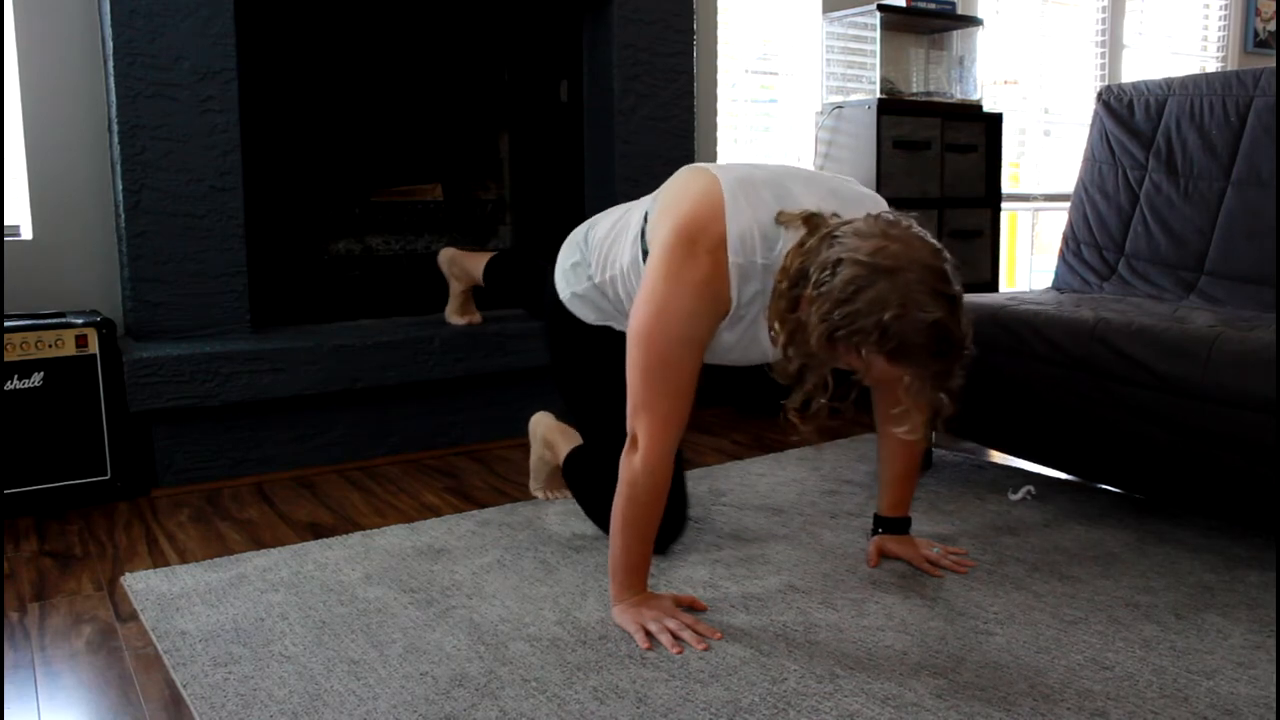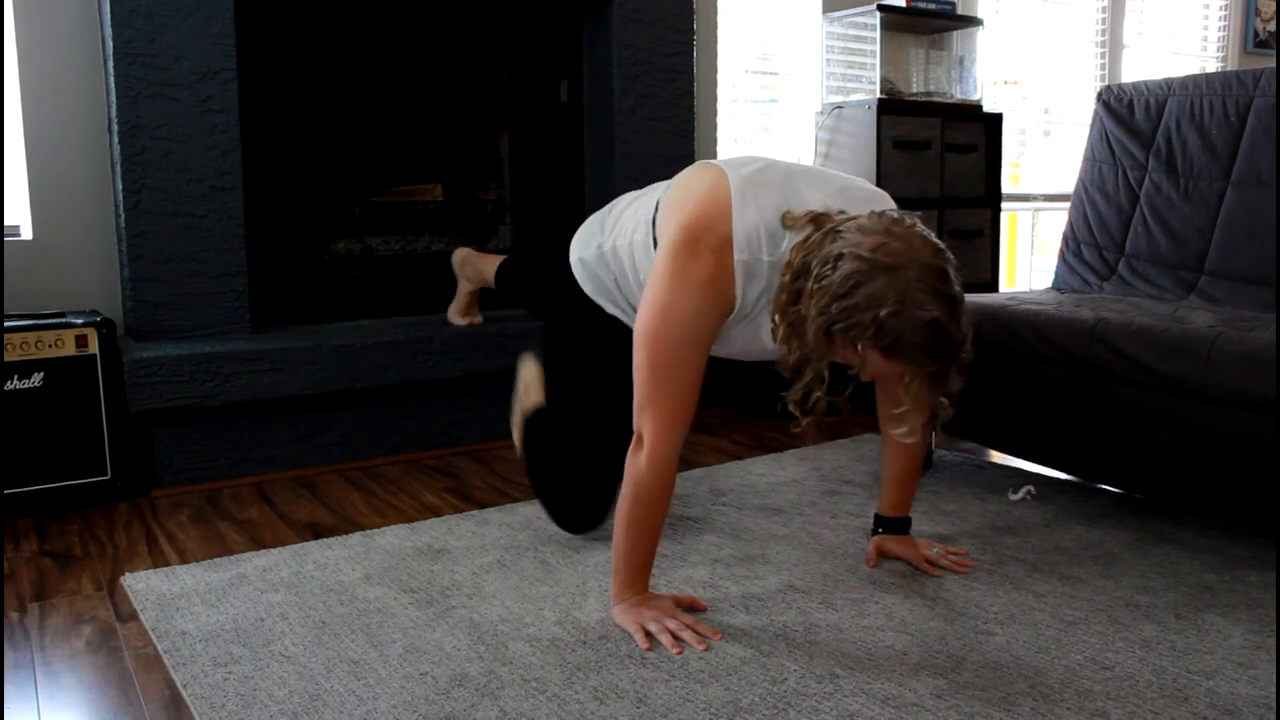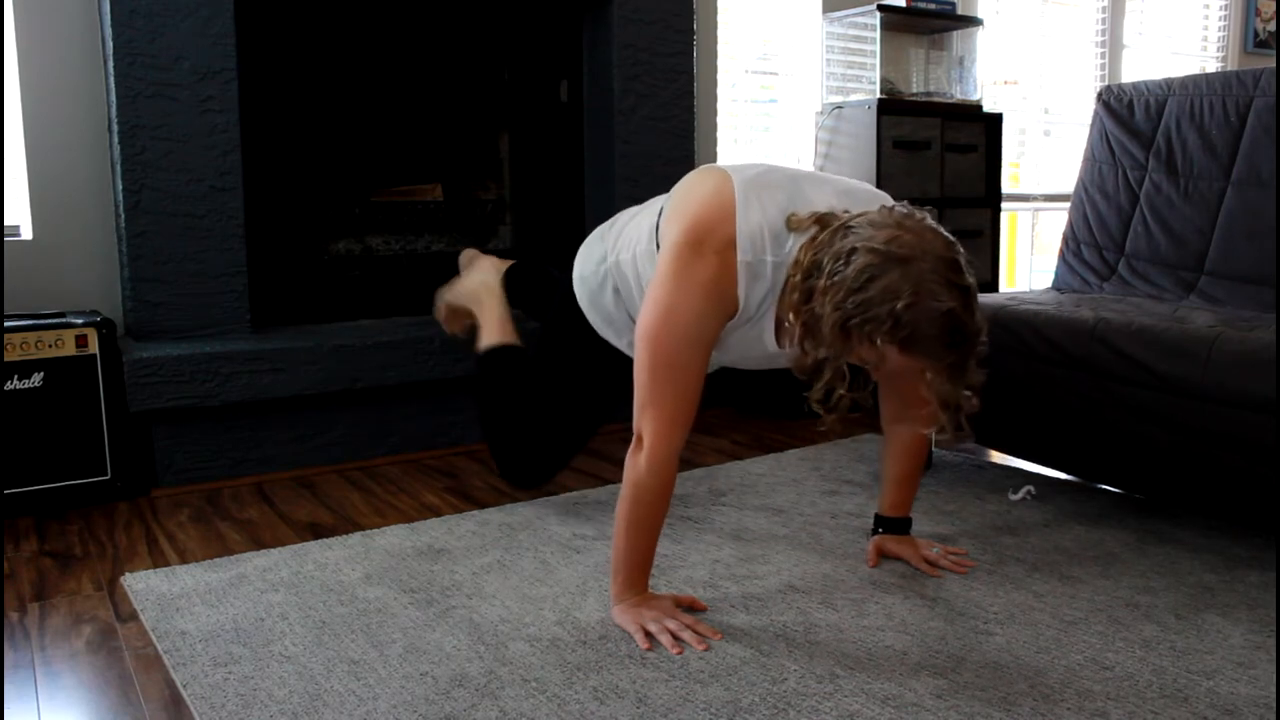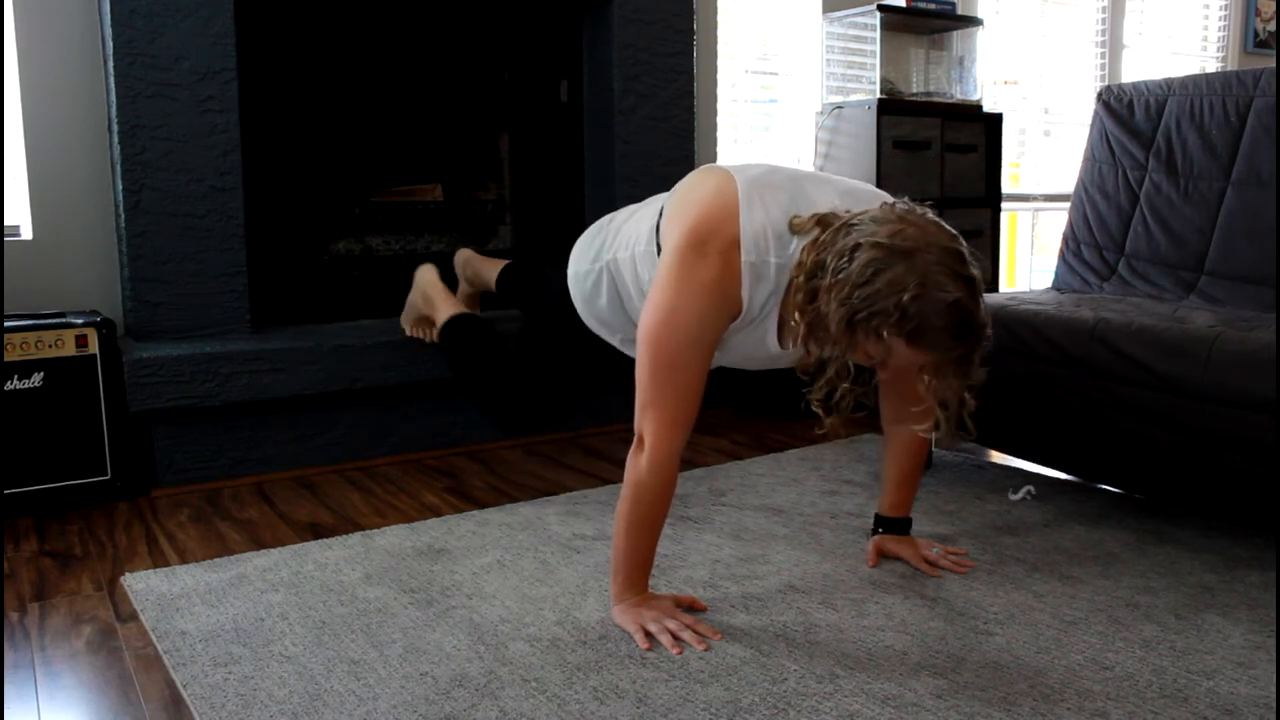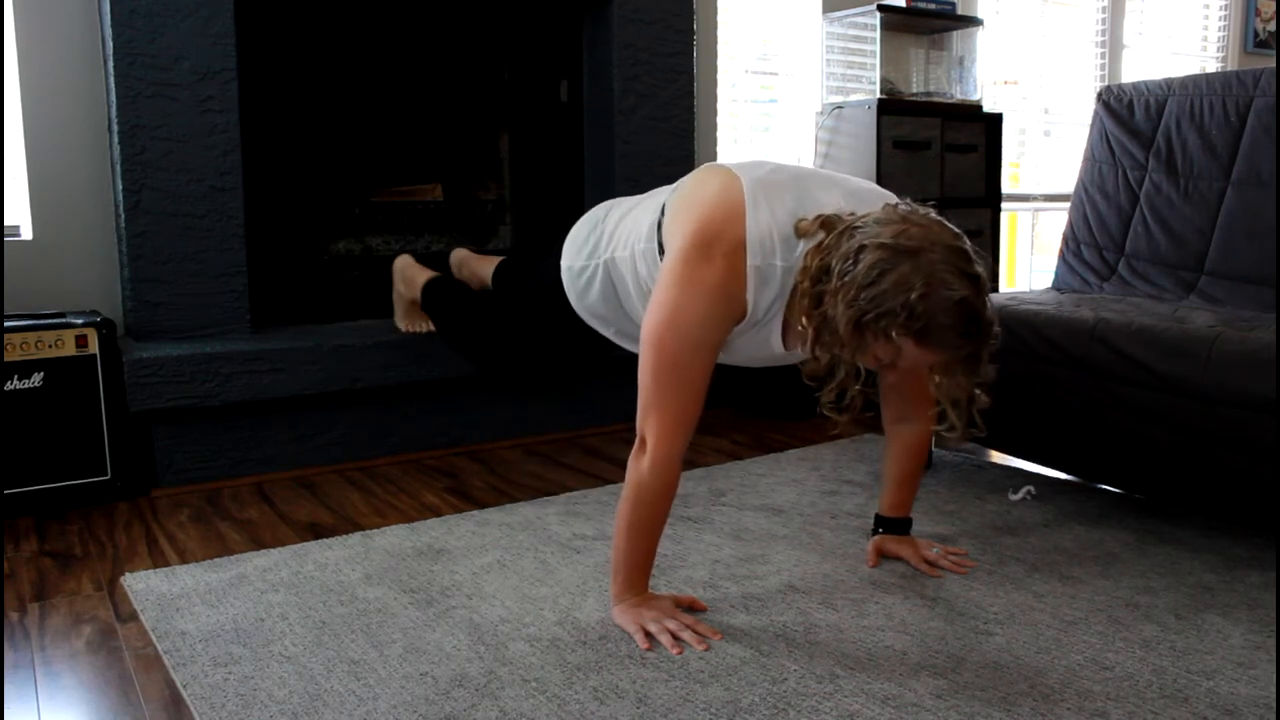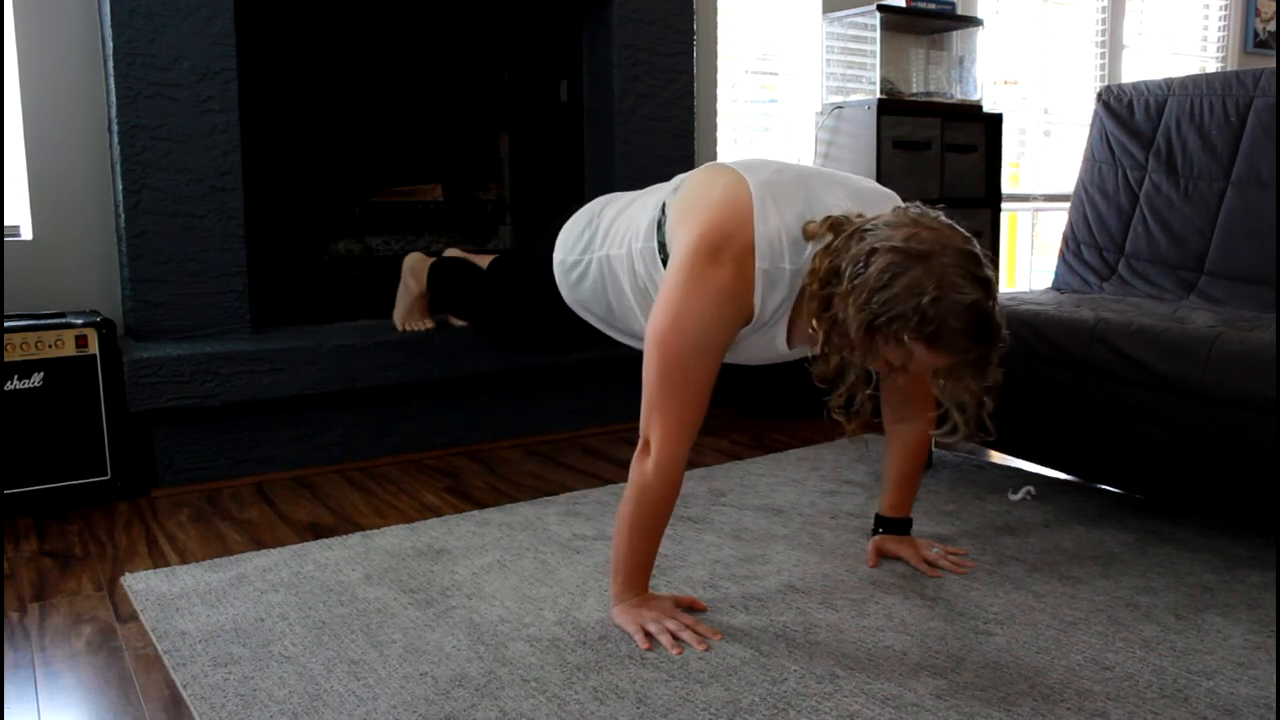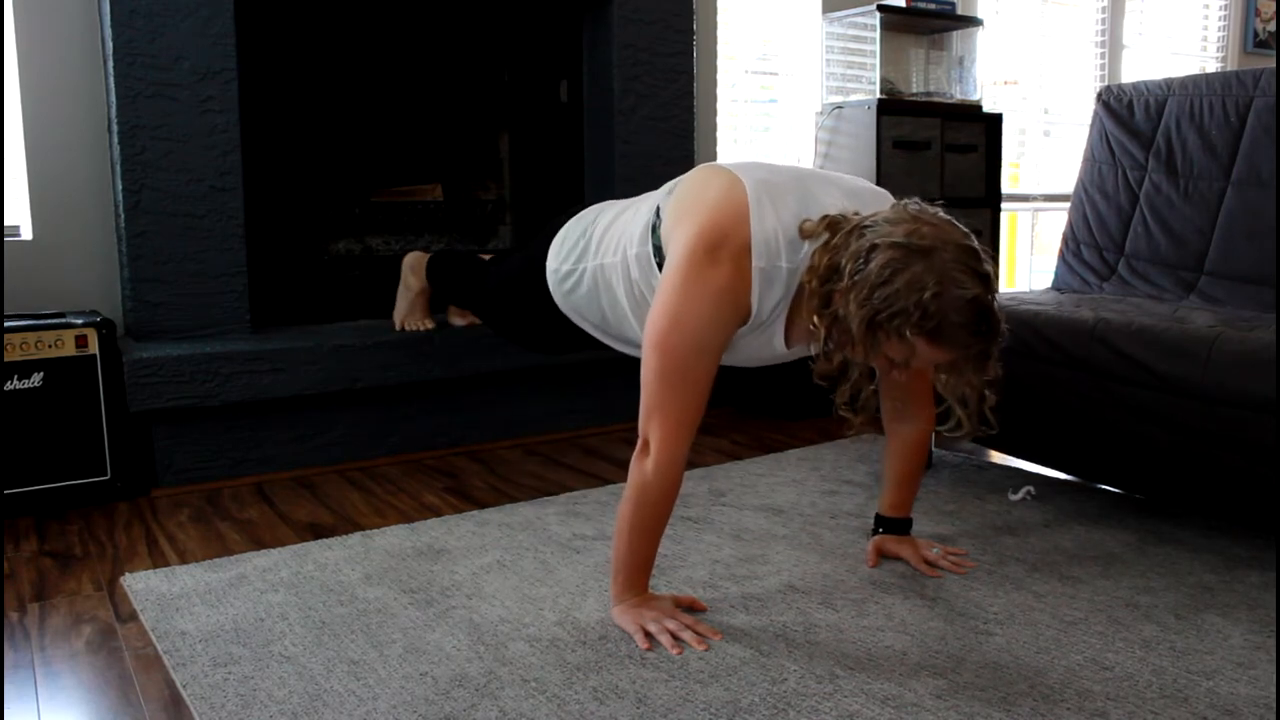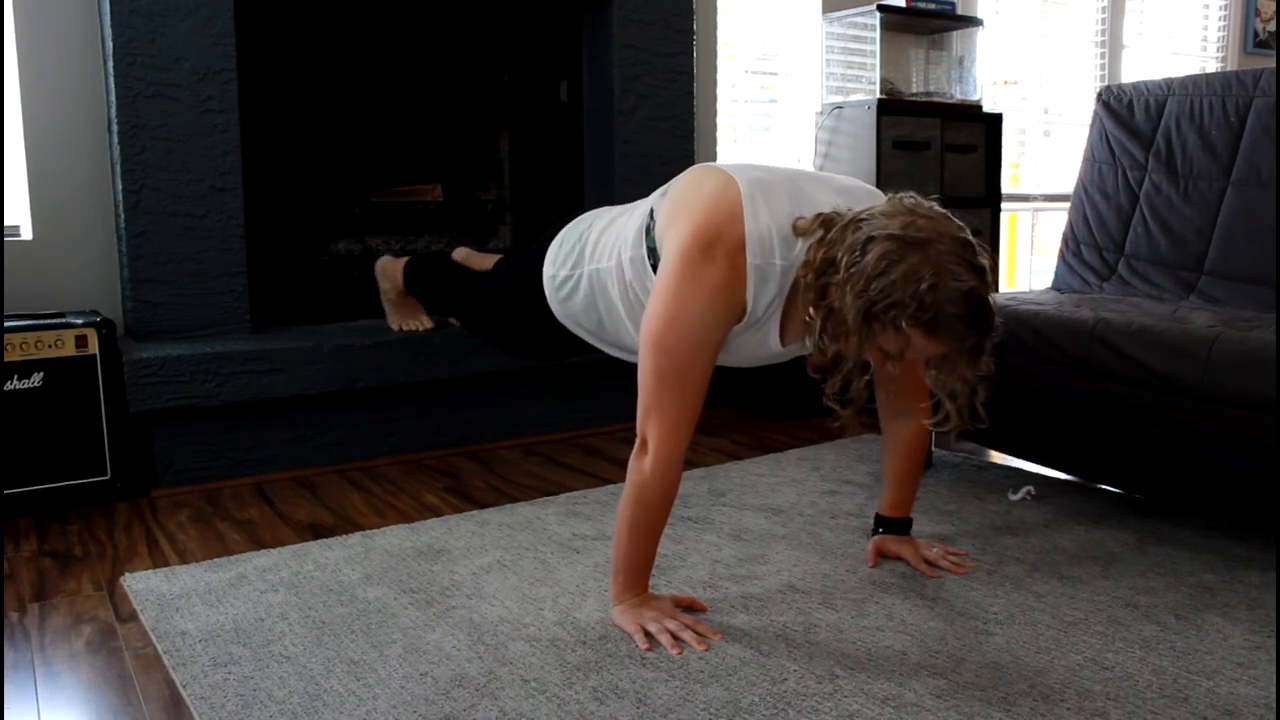
dt=0.2s
person 1, frame 1
left shoulder: (877, 263)
right shoulder: (703, 254)
left elbow: (902, 406)
right elbow: (649, 440)
left wrist: (893, 525)
right wrist: (629, 596)
right hip: (600, 294)
right knee: (659, 524)
left ankle: (469, 265)
right ankle: (558, 441)
person 1, frame 2
left shoulder: (886, 258)
right shoulder: (710, 252)
left elbow: (905, 403)
right elbow: (655, 438)
left wrist: (893, 525)
right wrist: (629, 596)
right hip: (609, 278)
right knee: (576, 505)
left ankle: (480, 267)
right ankle: (536, 388)
person 1, frame 3
left shoulder: (892, 262)
right shoulder: (713, 254)
left elbow: (909, 410)
right elbow: (654, 441)
left wrist: (893, 525)
right wrist: (628, 596)
left hip: (684, 312)
right hip: (613, 298)
right knee: (524, 460)
left ankle: (495, 269)
right ankle: (485, 289)
person 1, frame 4
left shoulder: (894, 265)
right shoulder: (716, 257)
left elbow: (907, 411)
right elbow: (656, 442)
left wrist: (893, 525)
right wrist: (628, 596)
right hip: (609, 289)
right knee: (503, 385)
left ankle: (482, 268)
right ankle: (437, 294)
person 1, frame 5
left shoulder: (897, 263)
right shoulder: (720, 257)
left elbow: (911, 412)
right elbow: (658, 443)
left wrist: (892, 525)
right wrist: (629, 596)
right hip: (602, 278)
left knee: (525, 294)
right knee: (485, 333)
left ankle: (475, 266)
right ankle: (418, 278)
person 1, frame 6
left shoulder: (900, 261)
right shoulder: (727, 259)
left elbow: (912, 411)
right elbow: (661, 445)
left wrist: (893, 525)
right wrist: (628, 596)
left hip: (653, 278)
right hip: (590, 271)
right knee: (495, 308)
left ankle: (473, 260)
right ankle: (426, 273)
person 1, frame 7
left shoulder: (897, 260)
right shoulder: (723, 259)
left elbow: (911, 410)
right elbow: (660, 446)
left wrist: (893, 525)
right wrist: (628, 597)
left hip: (641, 280)
right hip: (583, 279)
right knee: (494, 297)
left ankle: (473, 268)
right ankle: (426, 271)
person 1, frame 8
left shoulder: (889, 259)
right shoulder: (718, 257)
left elbow: (907, 409)
right elbow: (658, 444)
left wrist: (893, 525)
right wrist: (629, 597)
left hip: (634, 283)
right hip: (579, 285)
right knee: (487, 307)
left ankle: (477, 259)
right ankle: (401, 273)
